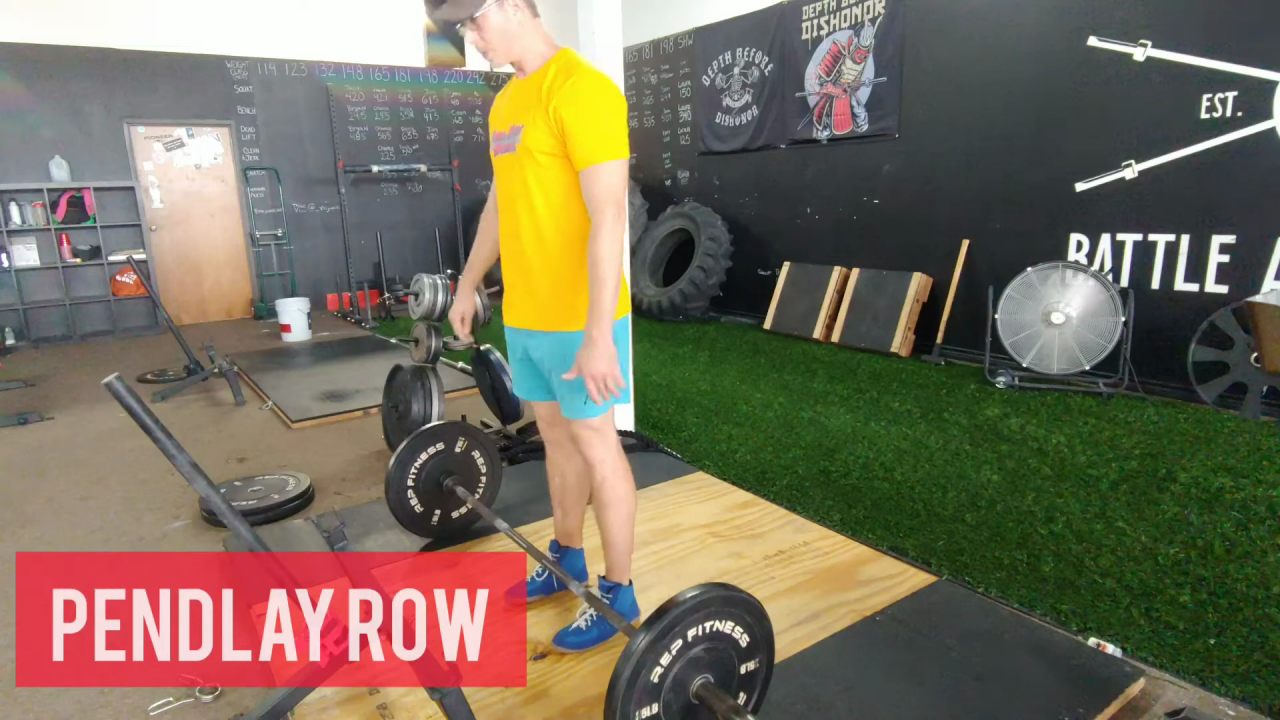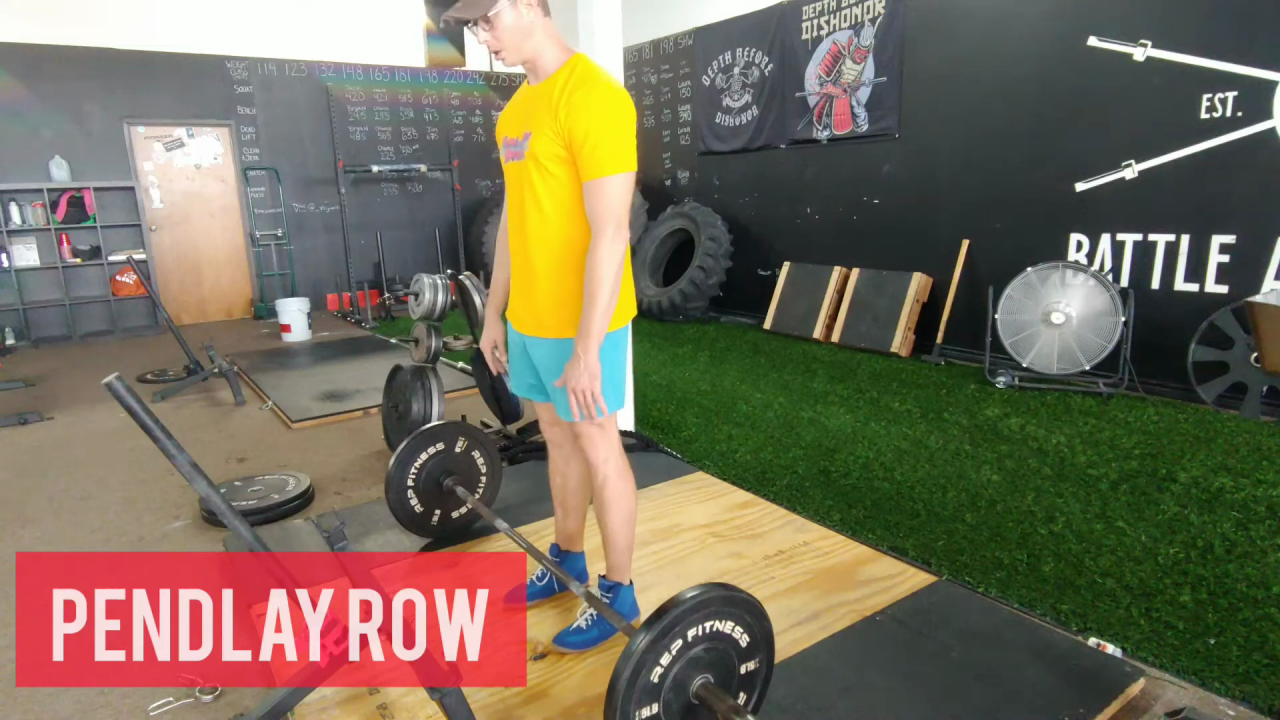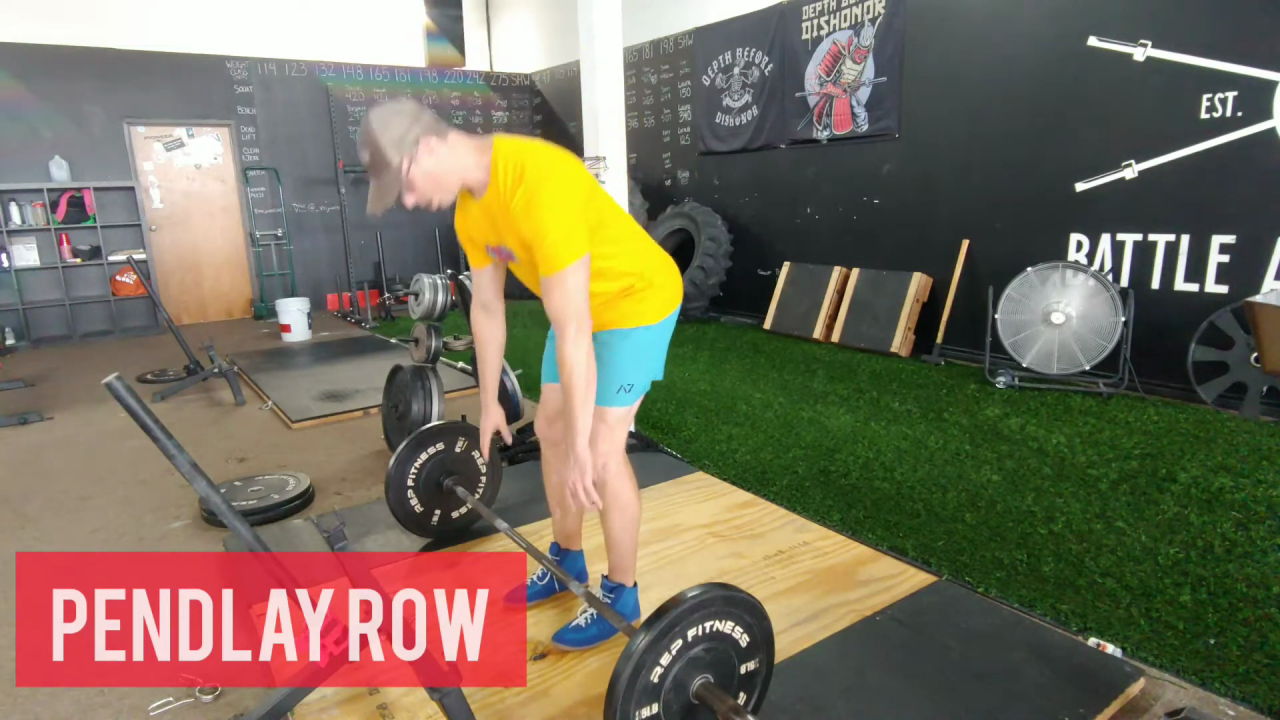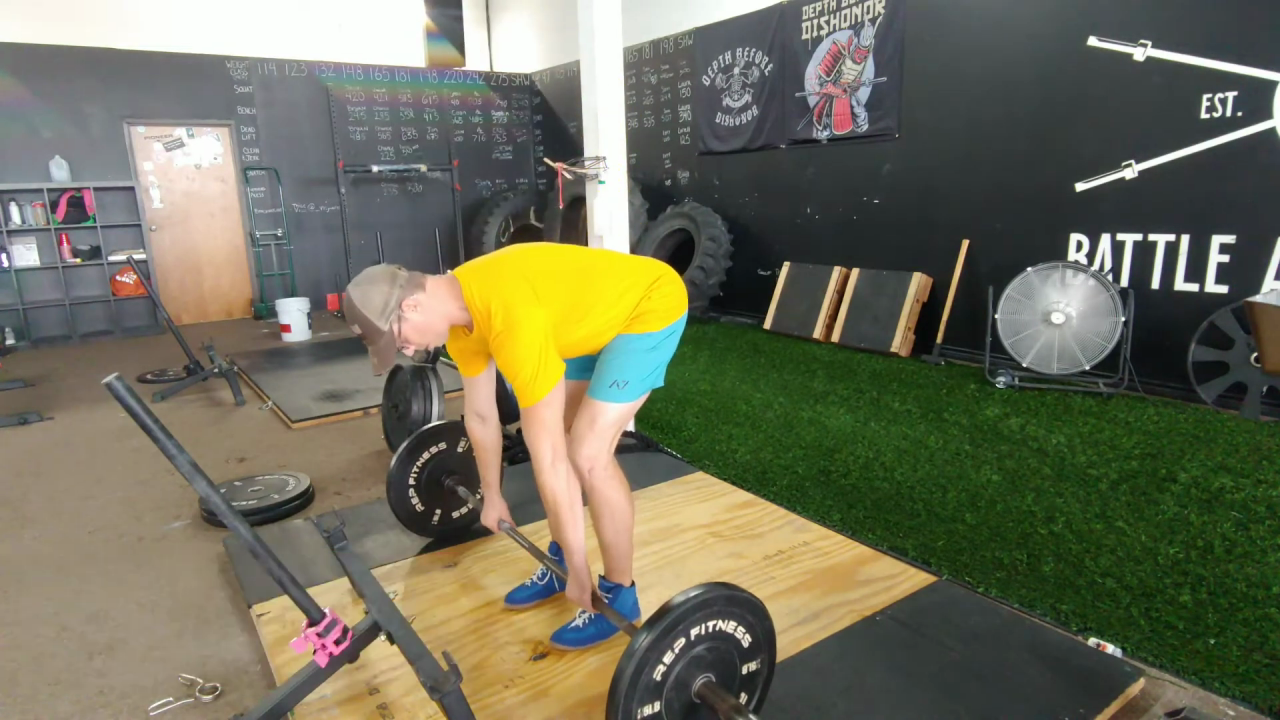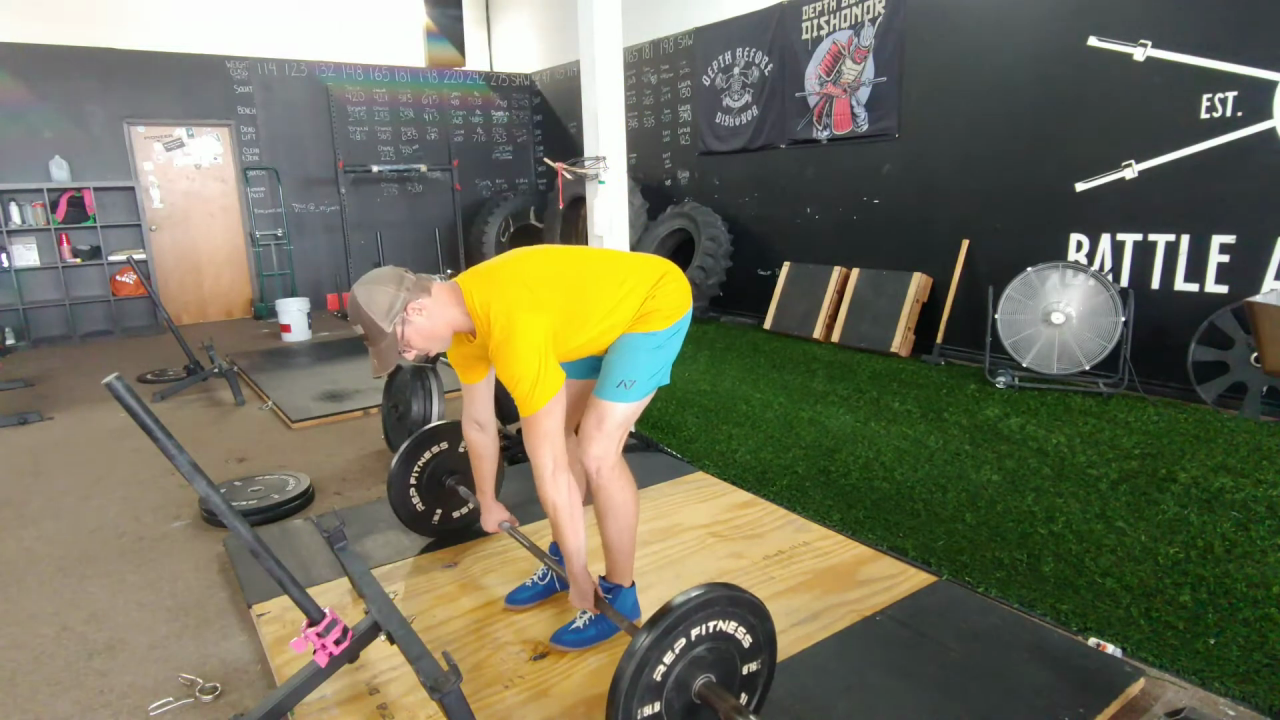
dt=1s
person 1, frame 1
left shoulder: (582, 90)
right shoulder: (507, 100)
left elbow: (609, 218)
left wrist: (598, 332)
right wrist: (467, 284)
left hip: (576, 313)
right hip: (528, 309)
left knee: (594, 443)
right knee: (556, 434)
left ankle: (618, 594)
right ankle: (566, 558)
person 1, frame 2
left shoulder: (594, 98)
right shoulder: (517, 108)
left elbow: (610, 234)
left wrist: (588, 347)
right wrist: (494, 312)
left hip: (579, 320)
right hip: (530, 315)
left knee: (597, 445)
right knee: (559, 437)
left ankle: (618, 592)
right ankle: (567, 561)
person 1, frame 3
left shoulder: (539, 189)
right shoulder: (469, 206)
left elbow: (572, 330)
right elbow: (486, 306)
left wrist: (580, 448)
right wrist: (489, 400)
left hip: (637, 301)
right hip: (587, 307)
left knee: (601, 448)
right knee: (549, 428)
left ankle: (620, 596)
right ankle: (567, 562)
person 1, frame 4
left shoulder: (512, 323)
right shoulder: (457, 309)
left elbow: (551, 459)
right elbow: (480, 415)
left wrist: (578, 569)
right wrist: (491, 496)
left hip: (650, 305)
right hip: (601, 309)
left knee: (588, 454)
right knee: (546, 432)
left ankle: (619, 595)
right ankle: (558, 563)
person 1, frame 5
left shoulder: (512, 329)
right shoulder: (459, 312)
left elbow: (550, 467)
right elbow: (477, 422)
left wrist: (579, 577)
right wrist: (487, 502)
left hip: (654, 304)
right hip: (604, 307)
left knee: (597, 451)
right knee: (554, 431)
left ankle: (619, 595)
right ankle: (558, 564)
